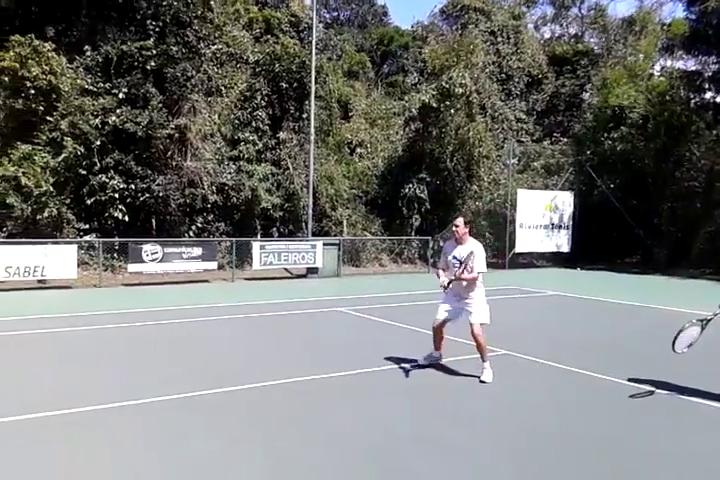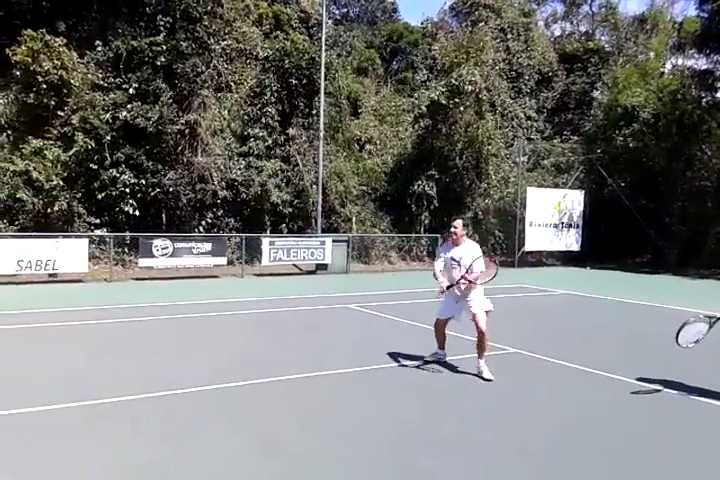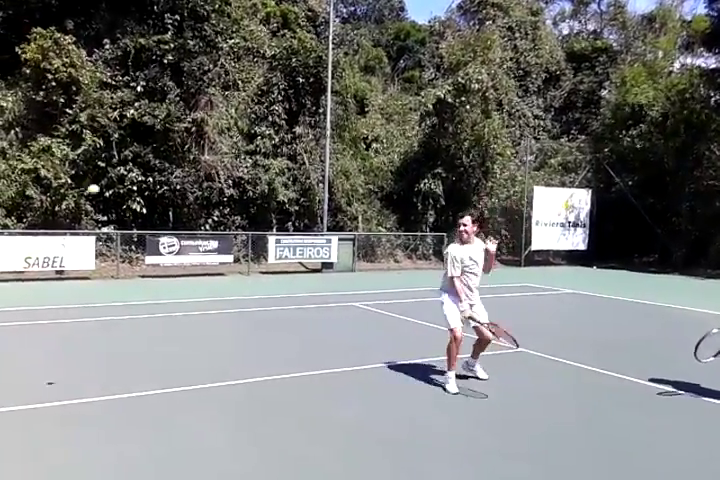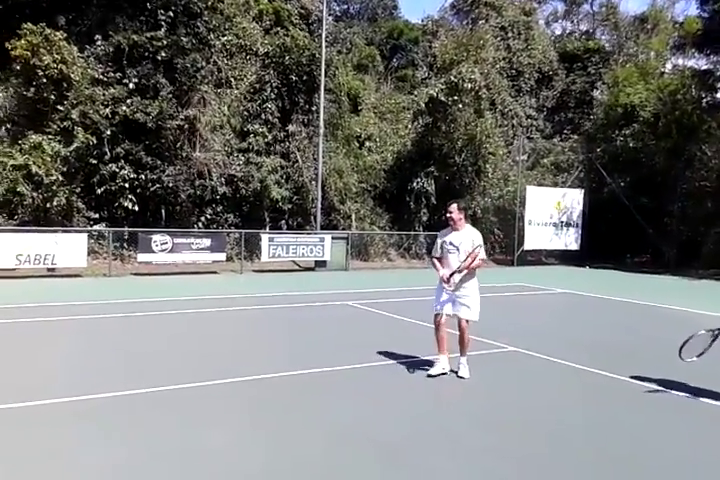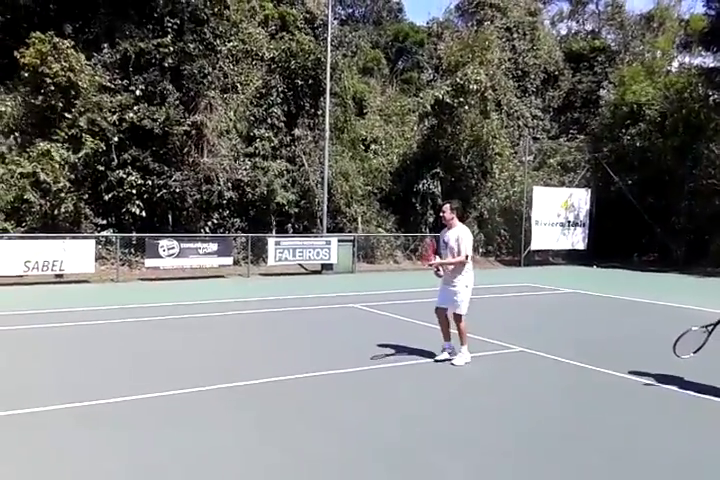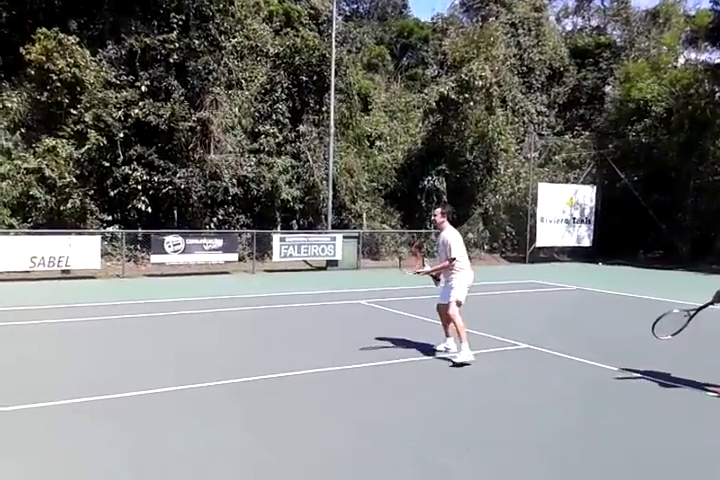
dt=0.7s
person 1, frame 1
left shoulder: (476, 248)
right shoulder: (448, 245)
left elbow: (476, 275)
right elbow: (441, 267)
left wrist: (464, 277)
right wrist: (442, 278)
left hip: (473, 295)
right hip: (452, 294)
left knee: (476, 333)
right knee: (437, 326)
left ankle: (486, 367)
right ankle: (436, 354)
person 1, frame 2
left shoulder: (473, 248)
right shoulder: (445, 248)
left elbow: (477, 274)
right elbow: (437, 270)
left wrist: (470, 278)
right wrist: (441, 281)
left hip: (472, 294)
right hip: (452, 294)
left knee: (481, 328)
right knee: (439, 325)
left ankle: (481, 364)
right ankle: (441, 353)
person 1, frame 3
left shoulder: (479, 245)
right shoulder: (453, 250)
left elbow: (486, 270)
right elbow: (454, 280)
left wrist: (490, 252)
right wrist: (462, 305)
left hip: (472, 298)
right hip: (452, 297)
left knee: (486, 337)
right knee: (456, 335)
left ankle: (472, 363)
right ankle: (450, 376)
person 1, frame 4
left shoulder: (474, 235)
right shoulder: (443, 235)
left elbow: (479, 261)
right elbow: (435, 258)
left wrist: (467, 266)
right wrist: (441, 271)
left hip: (466, 287)
right hip: (445, 286)
left knee: (463, 325)
right knee: (439, 320)
left ankle: (463, 362)
right ankle: (442, 361)
person 1, frame 5
left shoulder: (463, 233)
right shoulder: (444, 232)
left elbow: (463, 259)
left wrist: (441, 263)
right wrist: (439, 265)
left hip: (461, 281)
right hip: (447, 280)
left knee: (457, 315)
right knee: (440, 311)
left ankle: (464, 351)
right ankle: (449, 348)
person 1, frame 6
left shoulder: (450, 235)
right shoulder: (442, 234)
left elbow: (451, 262)
left wrist: (430, 270)
right wrist: (436, 272)
left hip: (460, 276)
right hip: (451, 278)
left knee: (452, 311)
right knee: (441, 308)
left ankle: (465, 350)
right ankle: (449, 342)
